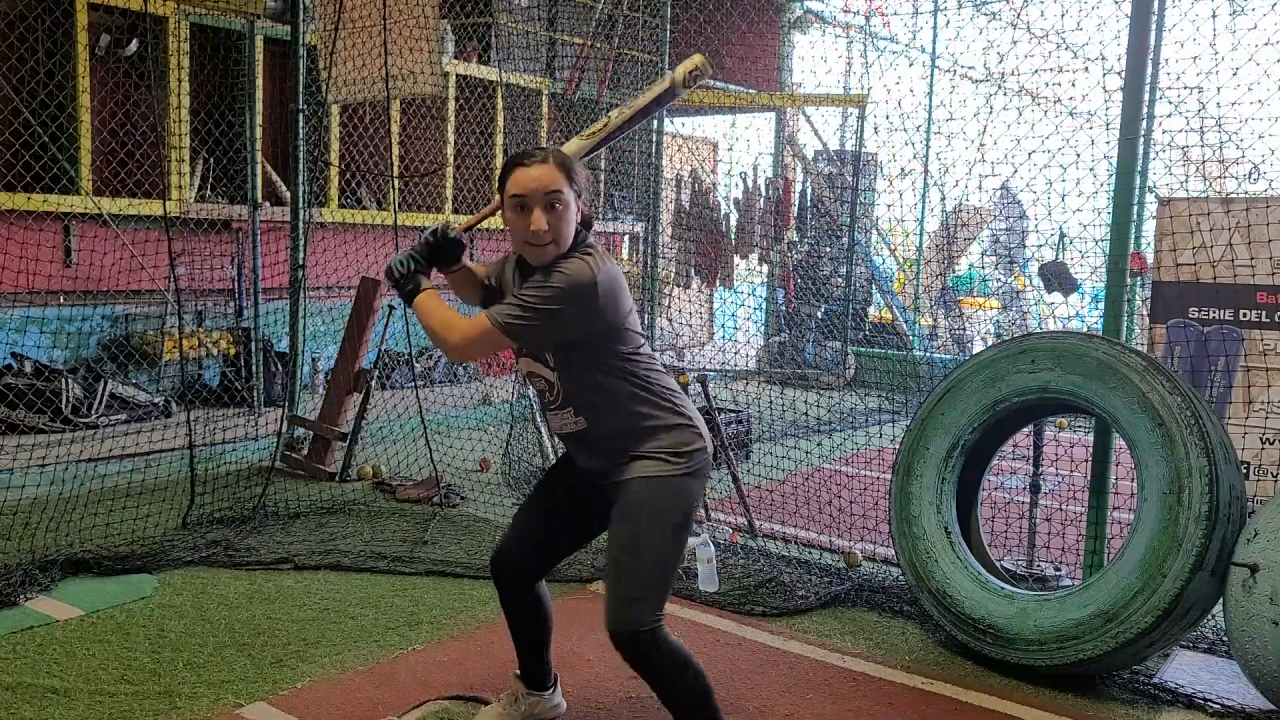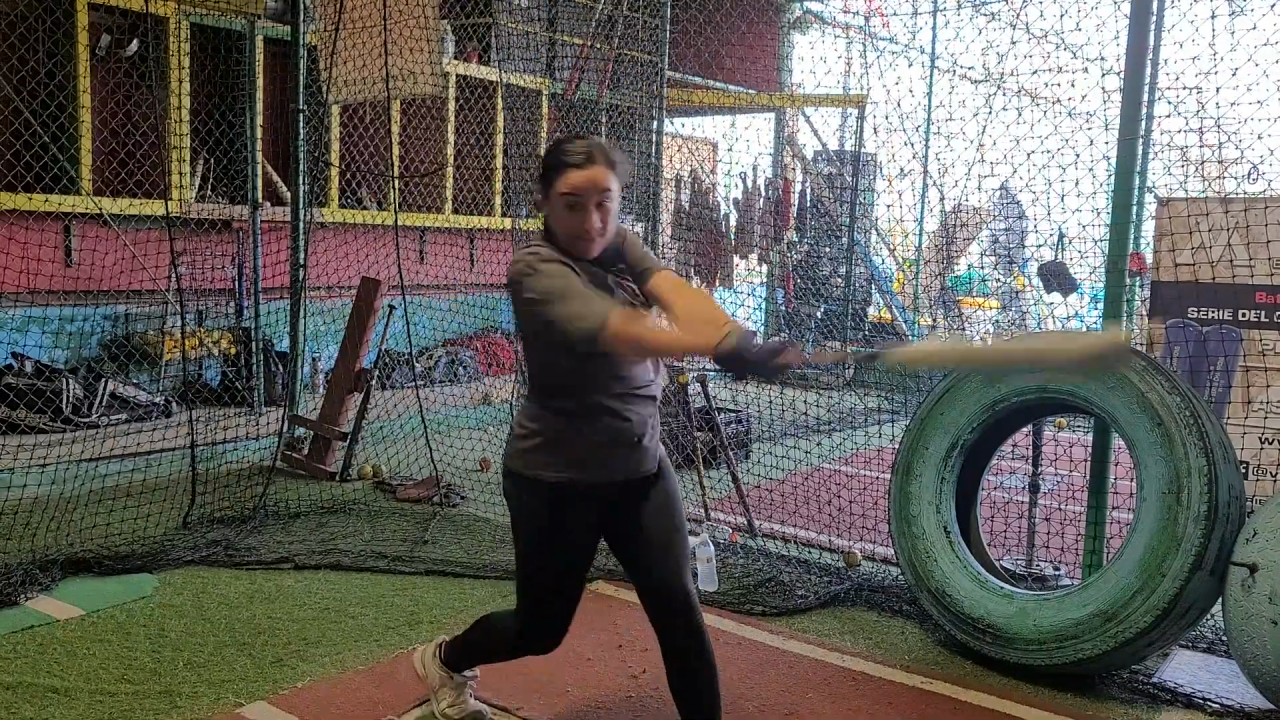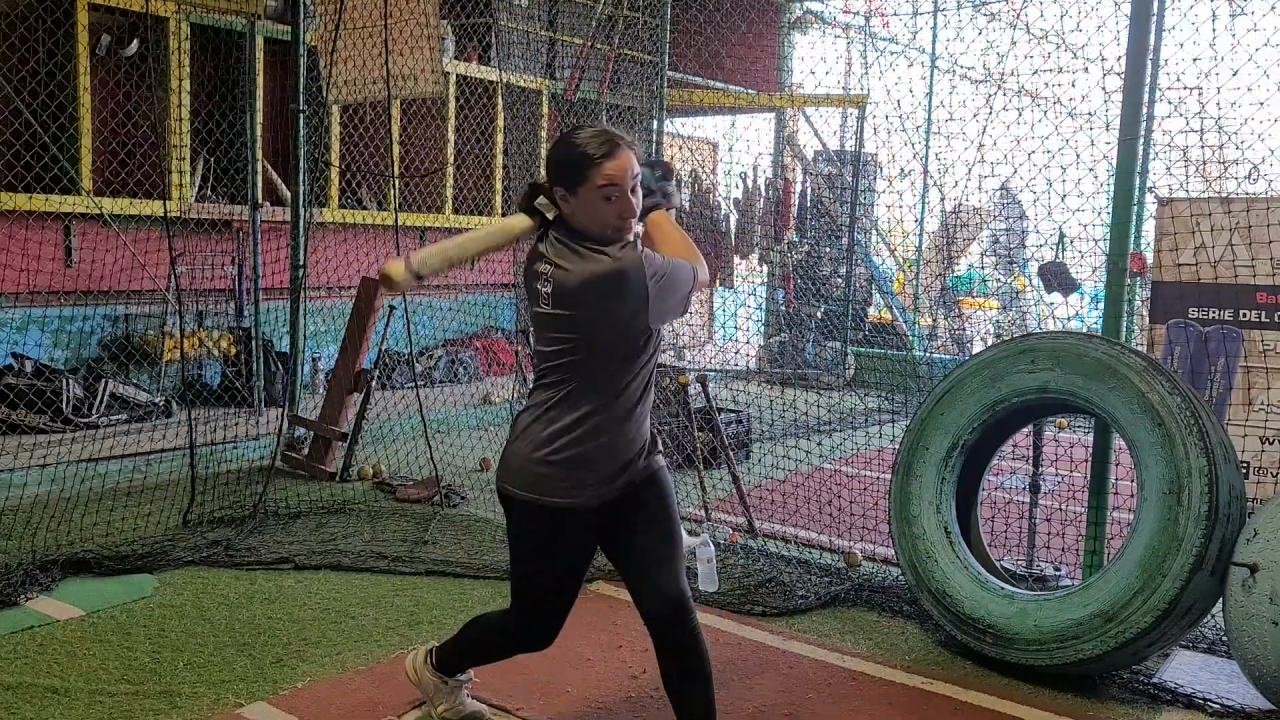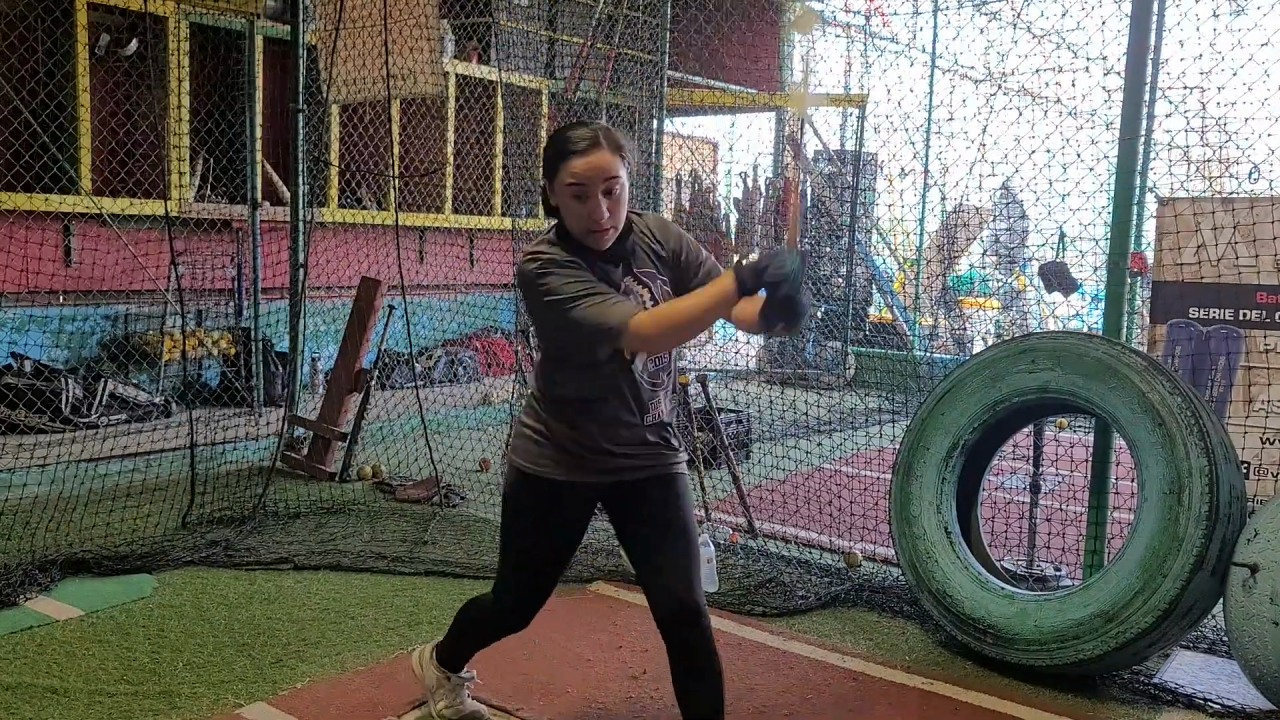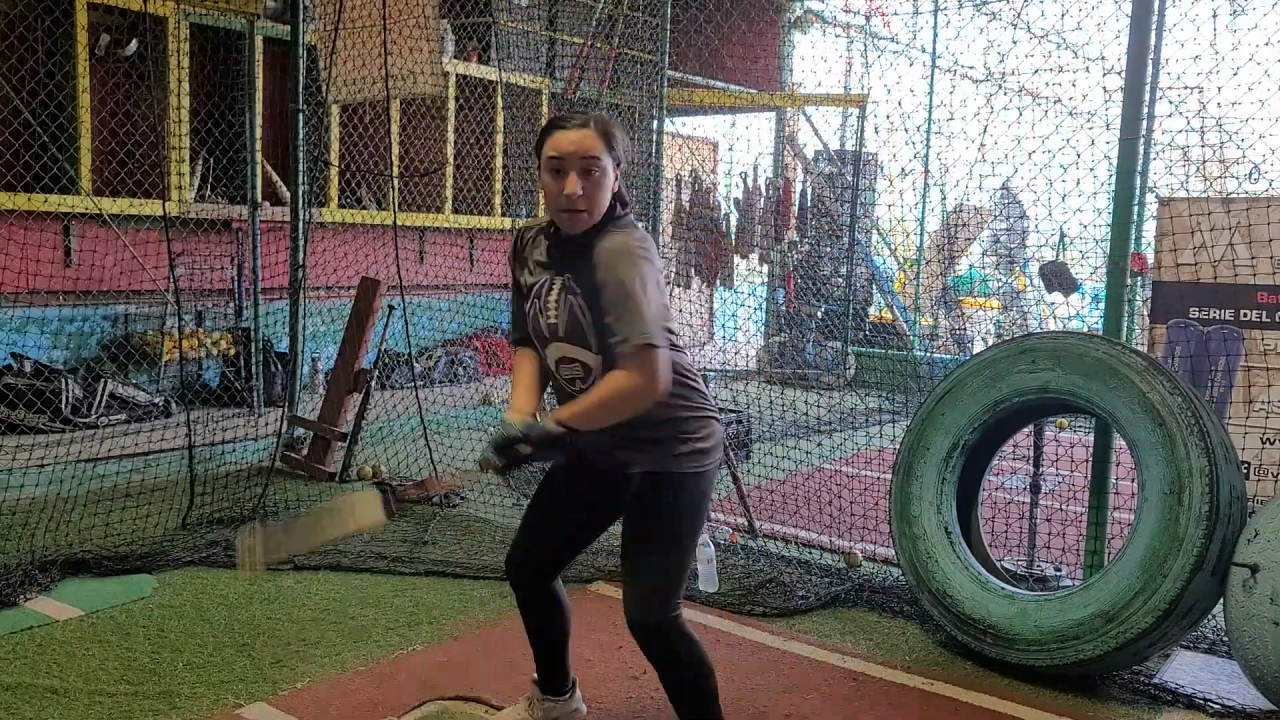
dt=0.4s
person 1, frame 1
left shoulder: (583, 278)
right shoulder: (524, 262)
left elbow: (463, 341)
right elbow: (484, 295)
left wrist: (413, 285)
right wrist: (448, 262)
left hip: (660, 456)
right hip: (593, 456)
left knee: (632, 627)
right knee: (511, 568)
person 1, frame 2
left shoulder: (618, 247)
right shoulder: (535, 268)
left elbow: (675, 294)
right elbow: (621, 331)
left wrist: (729, 334)
right wrist: (720, 345)
left hip: (638, 464)
right hip: (554, 475)
left knee: (676, 608)
right knee: (542, 627)
right ankle: (445, 659)
person 1, frame 3
left shoulder: (556, 246)
right shoulder: (613, 272)
right elbow: (693, 275)
left wrist: (652, 203)
right wrist: (660, 210)
left hip: (630, 465)
right hip: (553, 479)
left knee: (671, 609)
right knee: (533, 626)
right ankle: (435, 664)
person 1, frame 4
left shoulder: (654, 235)
right shoulder: (543, 267)
left elbow: (736, 303)
right elbow: (640, 333)
left wrist: (769, 302)
right wrist: (744, 278)
left hip: (649, 454)
right hip: (557, 462)
left knee: (682, 609)
right knee: (513, 603)
right ankle: (442, 661)
person 1, frame 5
left shoulder: (622, 253)
right shoulder: (529, 246)
left elbow: (648, 378)
right elbow: (526, 346)
left wrist: (551, 426)
right wrist: (520, 418)
left hip: (671, 448)
right hip: (593, 448)
left knee: (651, 616)
right knee: (526, 568)
